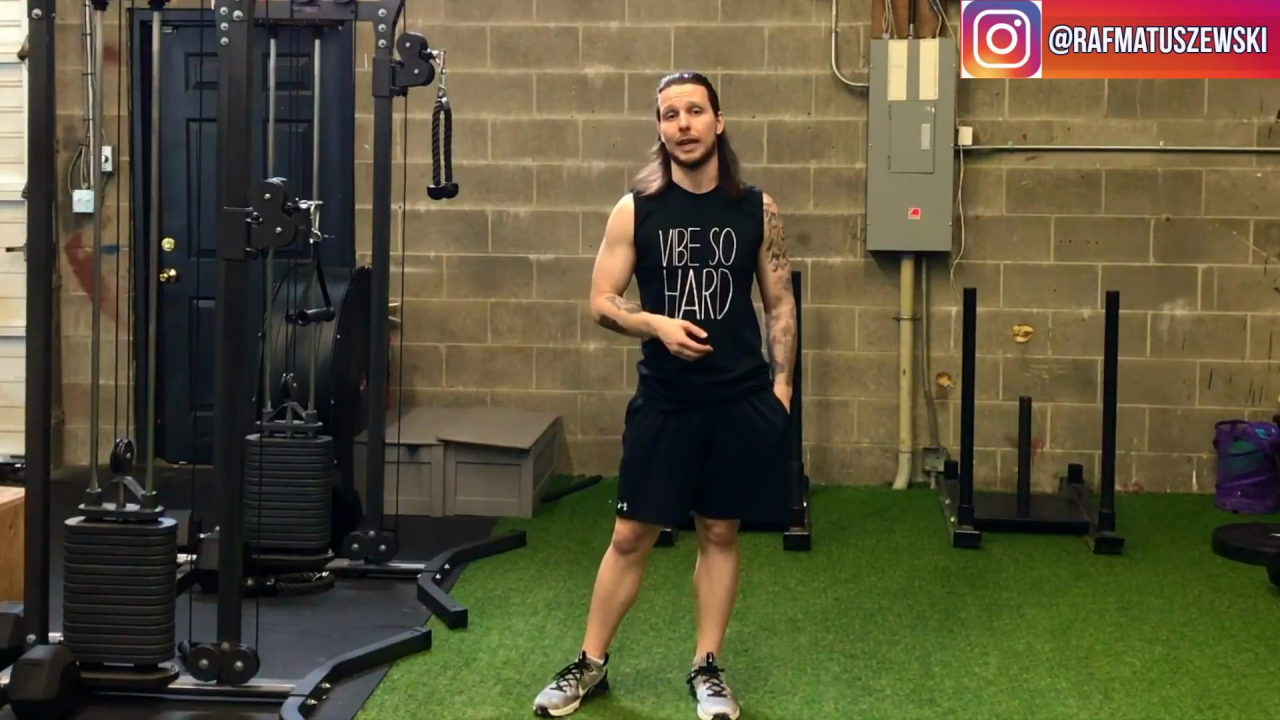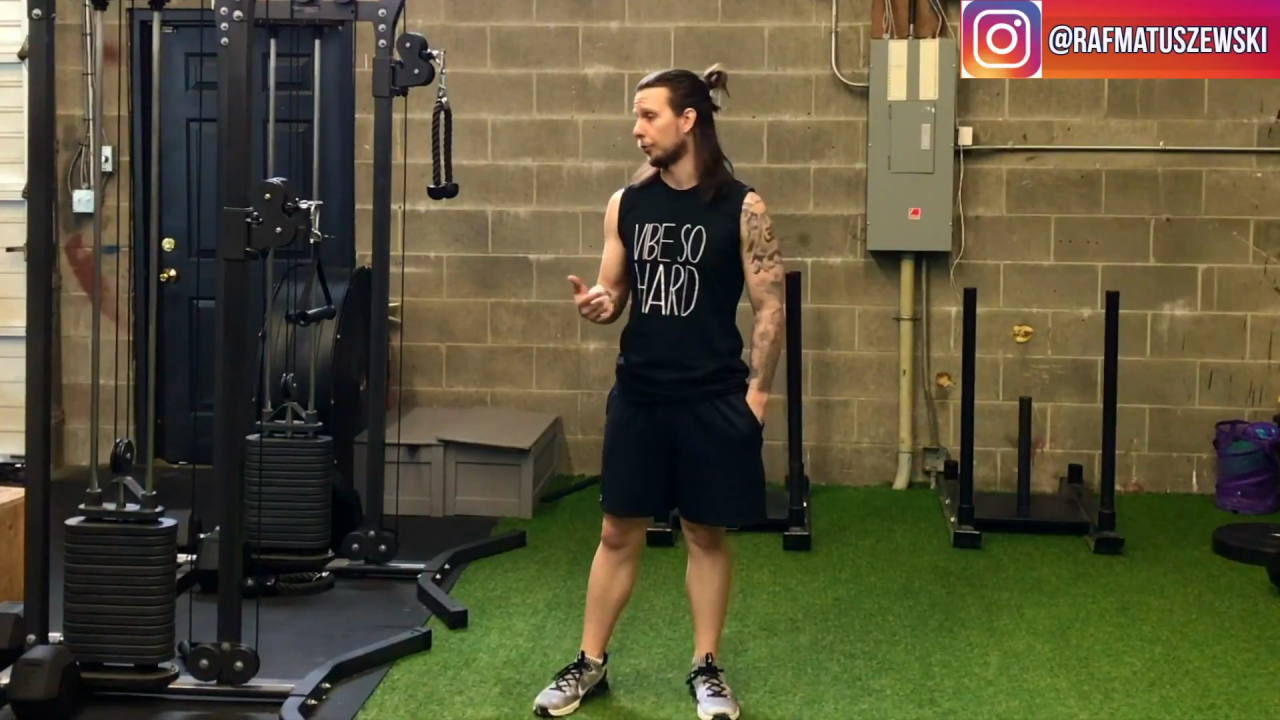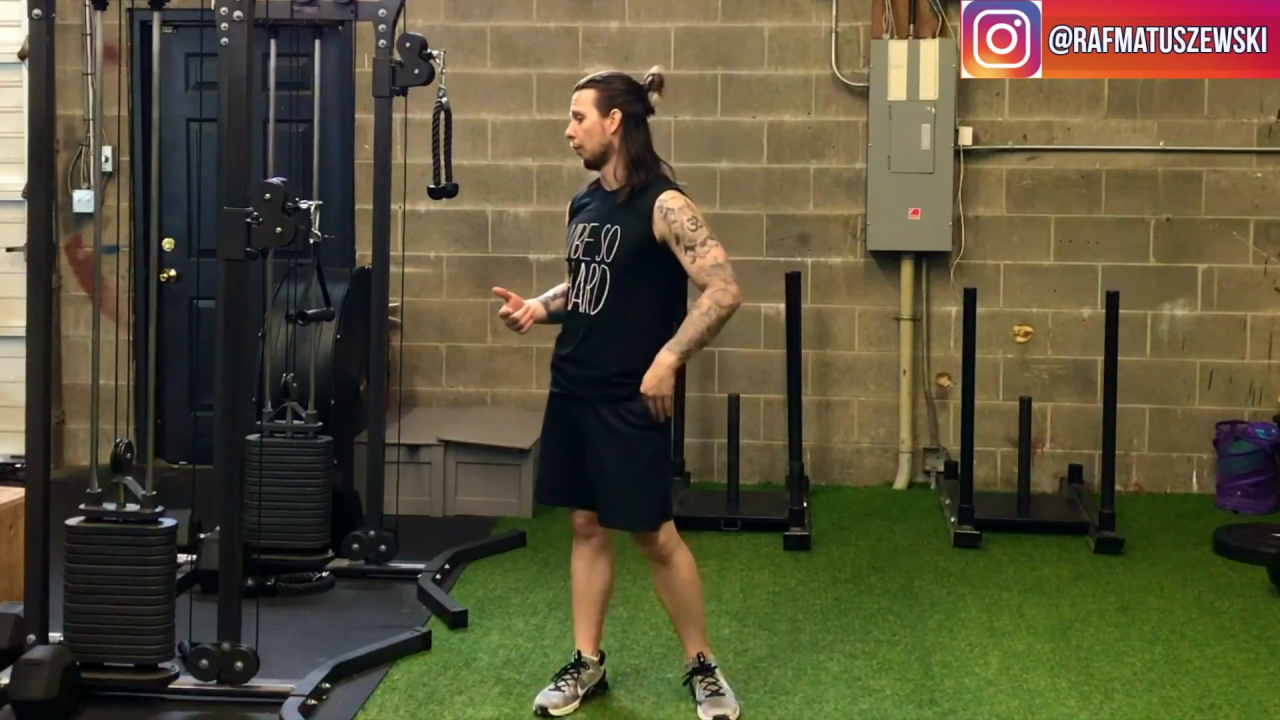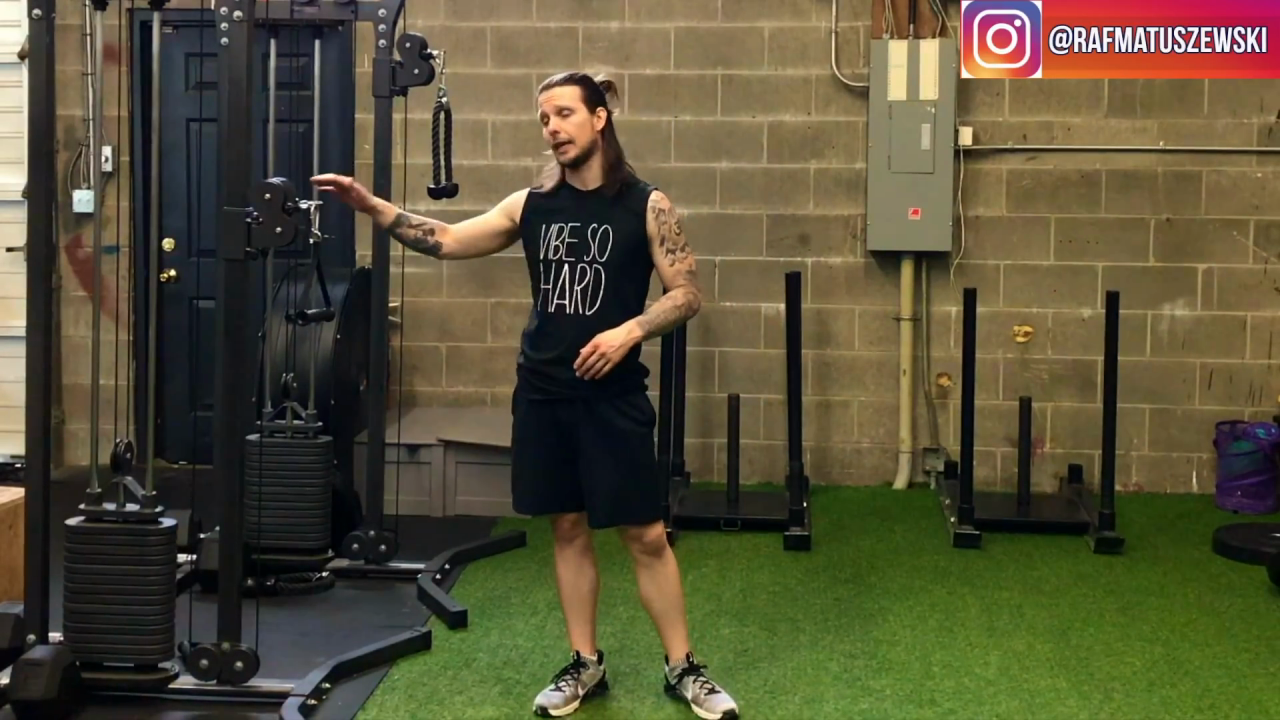
dt=0.7s
person 1, frame 1
left shoulder: (757, 209)
right shoulder: (635, 210)
left elbow: (780, 302)
right elbow: (602, 299)
left wrist: (781, 382)
right wrist: (659, 324)
left hip: (741, 399)
right hip: (664, 399)
left knee: (721, 533)
right knee: (632, 534)
left ankle: (706, 667)
right ankle: (590, 663)
person 1, frame 2
left shoulder: (741, 206)
right shoulder: (627, 203)
left elbow: (770, 306)
right elbow: (614, 287)
left wrist: (756, 389)
right wrist: (599, 303)
left hip: (712, 399)
right hip: (637, 395)
left knee: (707, 533)
right knee: (619, 530)
right ankle: (589, 663)
person 1, frame 3
left shoulder: (664, 205)
right shoulder: (582, 204)
left elbow: (724, 290)
left wrist: (668, 361)
right wrist: (537, 308)
left hip: (630, 397)
right hip: (571, 390)
left knee: (654, 535)
right knee: (587, 526)
left ankle: (701, 665)
right ankle: (586, 662)
person 1, frame 4
left shoulder: (648, 205)
right shoulder: (531, 204)
left elbow: (687, 294)
right elbow: (448, 240)
left wrist: (630, 330)
right wrist: (372, 204)
left hip: (613, 395)
right hip: (542, 393)
left knee: (645, 533)
right knee: (567, 527)
left ankle: (682, 667)
right ankle: (585, 663)
